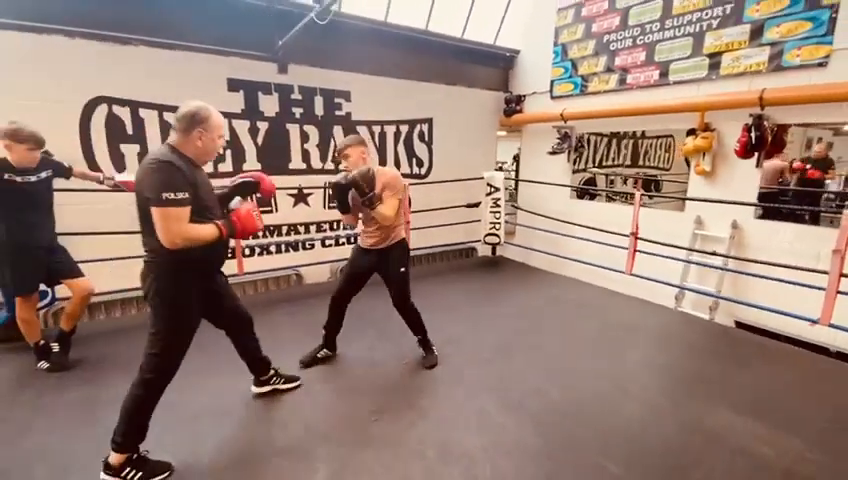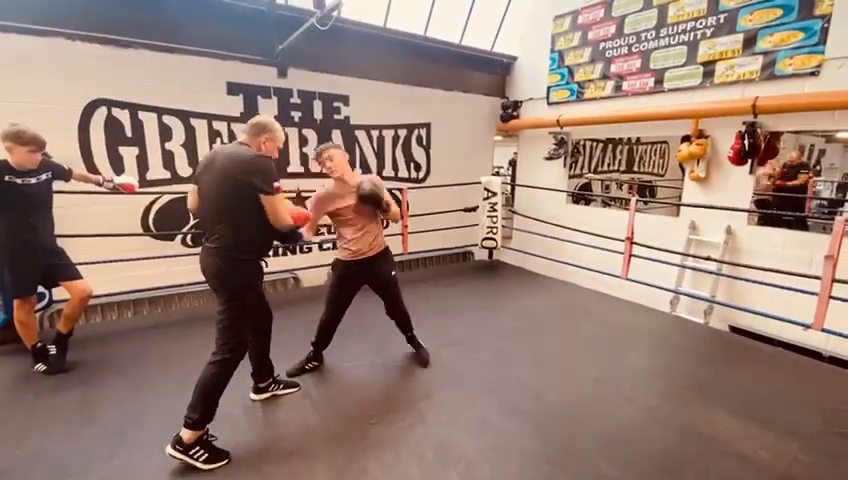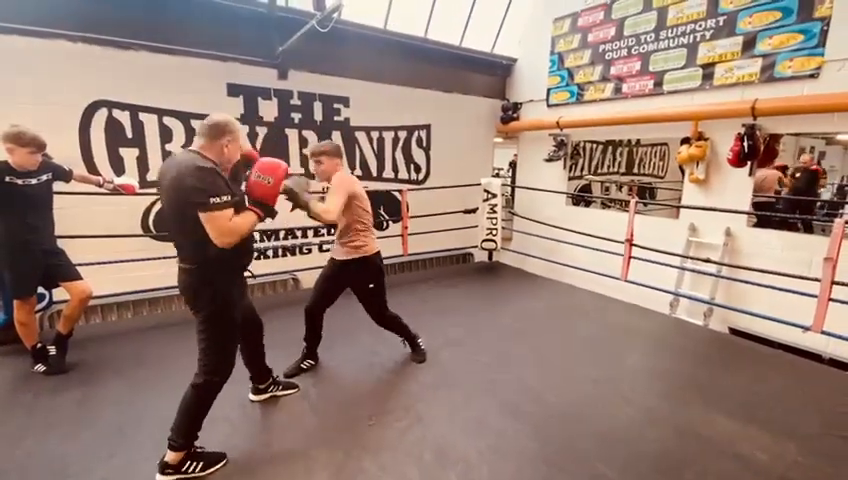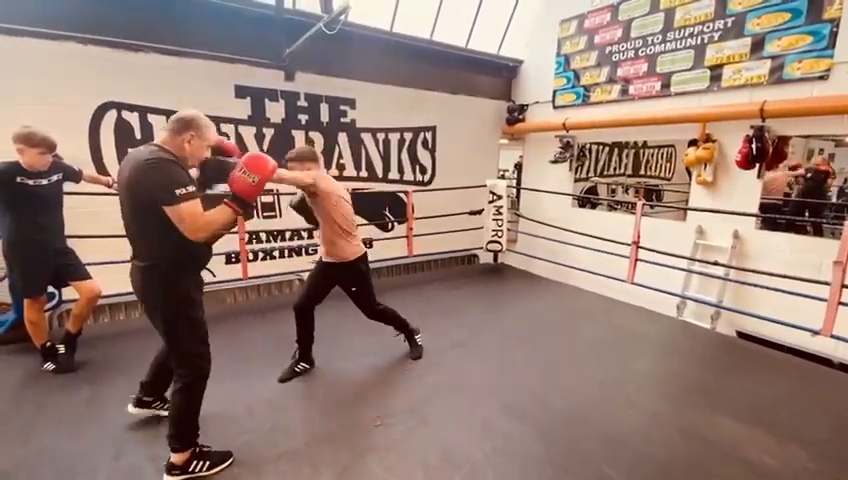
dt=0.5s
person 1, frame 1
left shoulder: (189, 165)
right shoulder: (165, 170)
right elbow: (173, 236)
left wrist: (229, 197)
right wrist: (228, 227)
left hip: (204, 274)
right hip: (174, 282)
left knee: (240, 323)
right knee: (160, 367)
left ankle: (265, 376)
person 1, frame 2
left shoulder: (214, 158)
right shoulder: (257, 163)
left elbow: (194, 205)
right elbow: (280, 219)
right wrist: (295, 216)
left hip: (221, 256)
right hip: (236, 263)
left knee: (260, 318)
right knee: (230, 347)
left ankle: (263, 381)
right ankle: (189, 437)
person 1, frame 3
left shoulder: (176, 164)
right shoulder: (204, 175)
right elbow: (227, 236)
left wrist: (239, 187)
right wrist: (261, 206)
left hip: (201, 272)
right hip: (213, 280)
left knee: (251, 326)
right knee: (215, 367)
left ankle: (262, 383)
person 1, frame 4
left shoulder: (140, 159)
right shoulder: (163, 168)
right elbow: (198, 228)
right wrist: (241, 200)
left hip: (156, 271)
right hip: (169, 279)
left knee: (181, 340)
right knee: (192, 361)
left ankle: (149, 397)
person 2, frame 1
left shoulder: (47, 164)
left elbow: (76, 171)
left wrist: (106, 179)
left hip: (49, 244)
left knee: (84, 289)
right knee: (26, 301)
left ankle: (60, 343)
right ankle: (41, 351)
person 2, frame 2
left shoulder: (47, 167)
left elbow: (75, 174)
left wrist: (105, 182)
left hip: (48, 247)
left knee: (83, 291)
right knee: (24, 303)
left ankle: (58, 345)
right ankle: (39, 354)
person 2, frame 3
left shoulder: (47, 168)
left elbow: (75, 175)
left wrist: (103, 182)
left hip: (48, 248)
left knee: (82, 292)
right knee: (24, 303)
left ankle: (58, 345)
right ankle: (39, 355)
person 2, frame 4
left shoulder: (58, 168)
left elbow: (84, 176)
left wrist: (111, 182)
left hip: (56, 246)
right hip: (23, 251)
left knee: (91, 291)
right knee: (35, 302)
left ankle: (67, 343)
right ankle: (48, 353)
person 3, frame 1
left shoulder: (389, 176)
right shoulder: (354, 184)
left elbow: (387, 218)
right elbow: (349, 223)
left wrist: (367, 193)
right wrist: (341, 200)
left hip: (393, 247)
right hip: (365, 248)
left knee: (402, 303)
right knee: (339, 297)
left ankle: (426, 345)
right ankle: (327, 345)
person 3, frame 2
left shoulder: (370, 182)
right shoulder: (324, 196)
left elbow: (396, 216)
right elbow: (307, 231)
left wrist: (380, 202)
left hip: (378, 256)
right hip: (347, 261)
left knee: (395, 307)
right knee: (331, 316)
left ankle: (414, 342)
right ankle: (315, 356)
person 3, frame 3
left shoulder: (342, 181)
right shoulder: (336, 184)
left elbow: (329, 216)
left wrist: (301, 195)
left hip: (366, 261)
right hip: (340, 260)
left knee: (379, 315)
right knee: (313, 308)
left ankle: (413, 340)
right ankle: (309, 355)
person 3, frame 4
left shoulder: (317, 181)
right shoulder: (317, 188)
left elbow: (281, 176)
right wrist: (309, 213)
left hip: (351, 261)
right hip: (328, 261)
left knee: (372, 308)
right knee: (302, 306)
left ankle: (410, 333)
right ankle: (303, 358)
